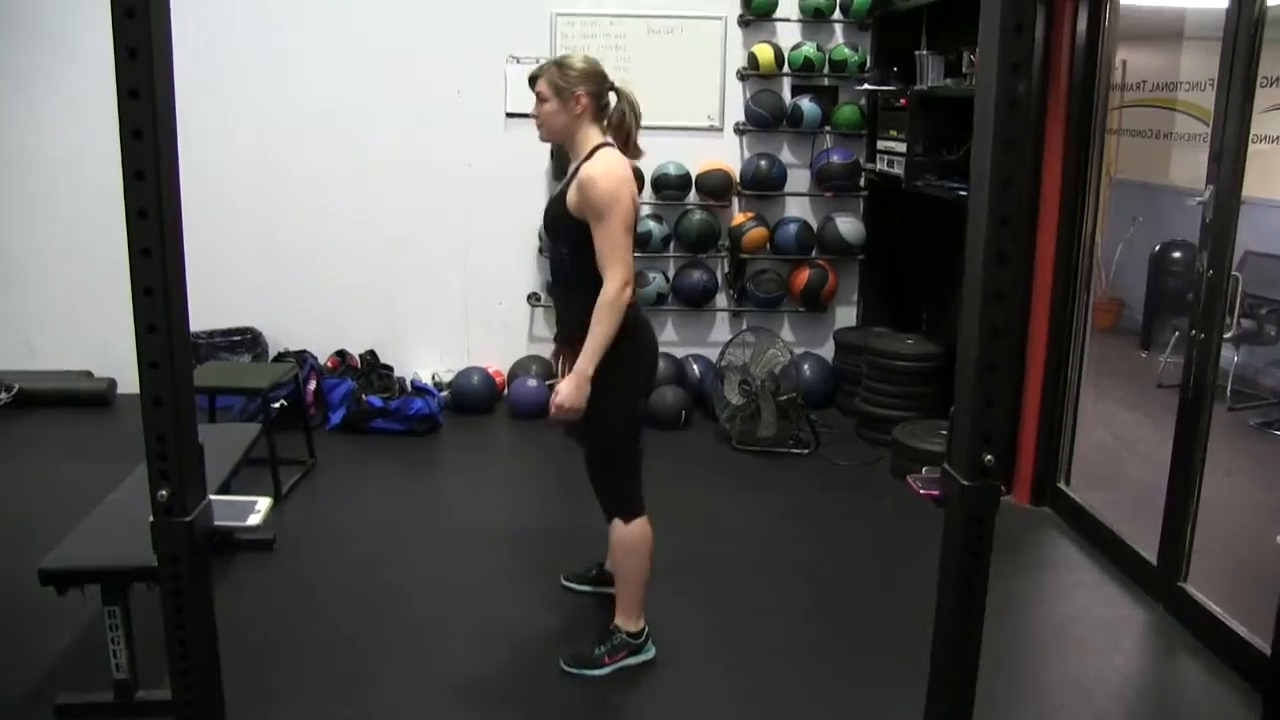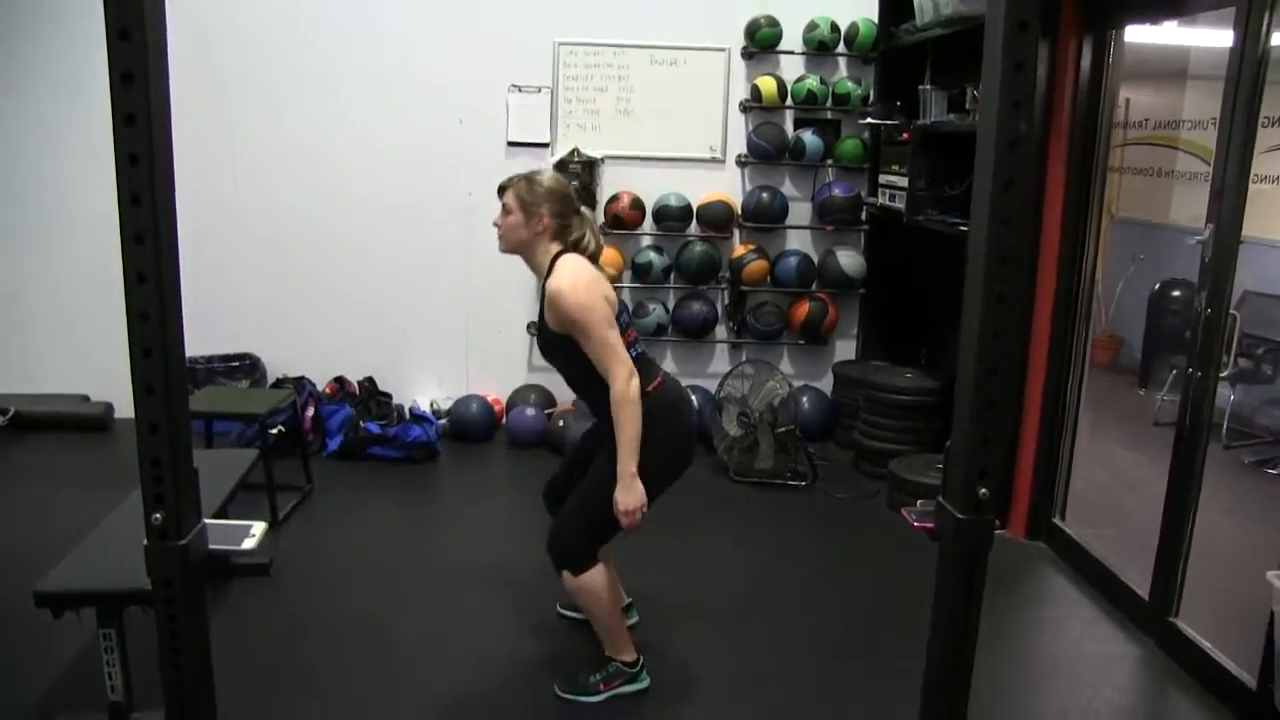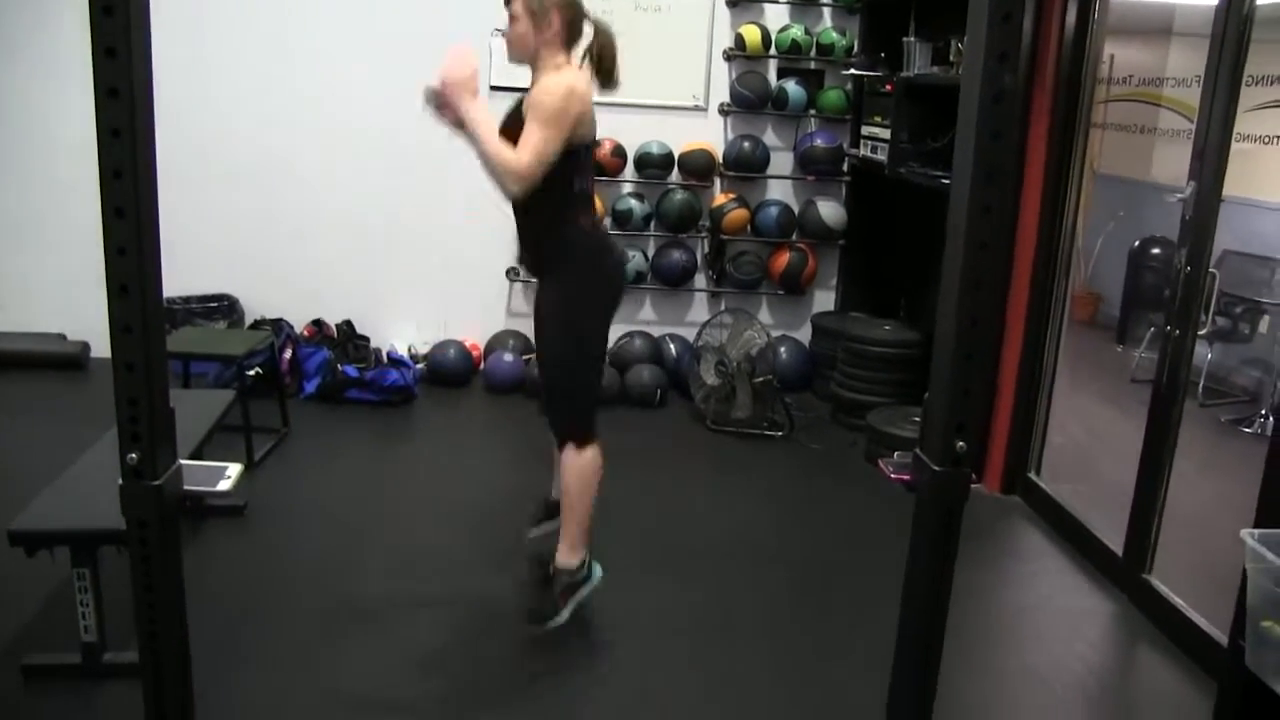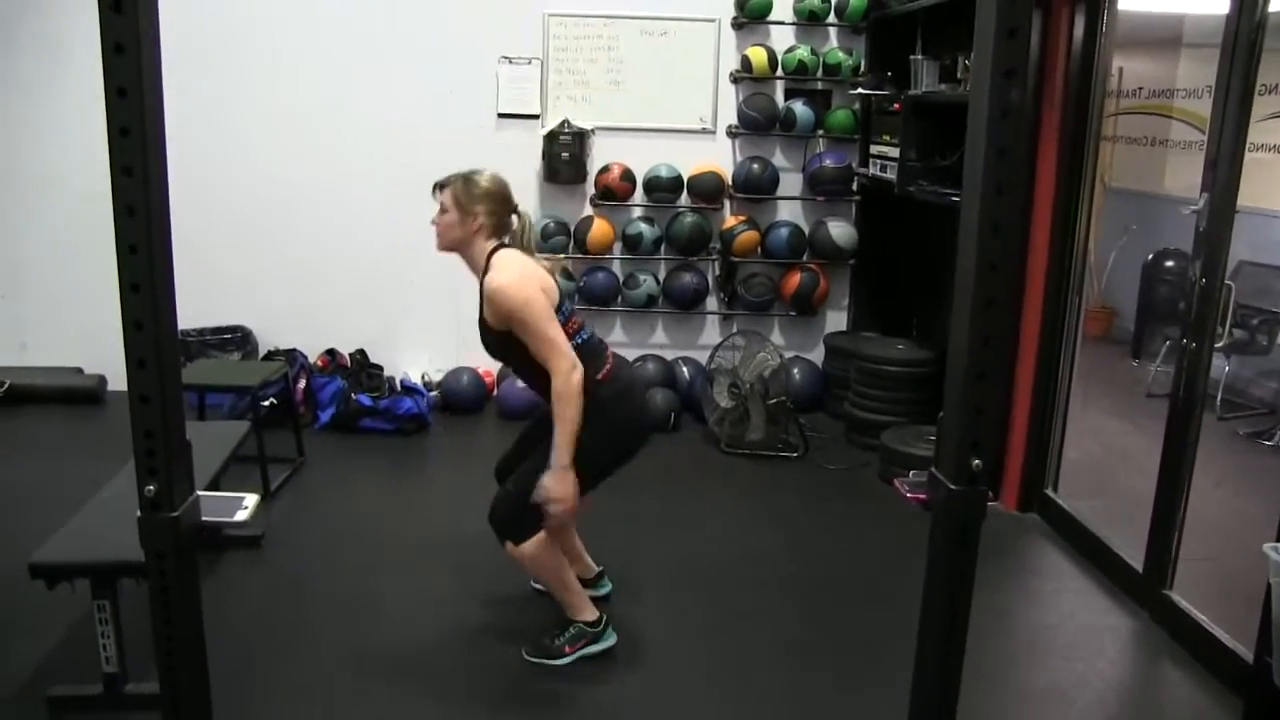
dt=0.7s
person 1, frame 1
left shoulder: (604, 171)
right shoulder: (590, 164)
left elbow: (618, 285)
left wrist: (580, 375)
right wrist: (568, 342)
left hip: (613, 351)
right hip: (599, 342)
left knee: (619, 486)
right knee: (605, 471)
left ankle: (630, 634)
right ankle: (617, 568)
person 1, frame 2
left shoulder: (566, 286)
right shoulder: (562, 270)
left elbow: (621, 377)
left wrist: (629, 478)
left hip: (656, 427)
right hip: (641, 413)
left knee: (567, 542)
right knee: (560, 498)
left ankle: (624, 665)
right ankle: (613, 601)
person 1, frame 3
left shoulder: (559, 87)
right shoulder: (551, 86)
left elbow: (517, 178)
right elbow: (520, 171)
left wrist: (467, 109)
right wrist: (466, 116)
left hip: (580, 267)
right hip: (561, 264)
left knee: (570, 413)
right knee: (560, 397)
left ankle: (572, 564)
right ankle: (569, 494)
person 1, frame 4
left shoulder: (503, 281)
right shoulder: (501, 265)
left elbow: (566, 369)
left wrist: (562, 467)
left hip: (612, 409)
right hip: (599, 396)
left knee: (511, 513)
right knee: (513, 477)
left ankle: (589, 625)
right ankle: (586, 574)
